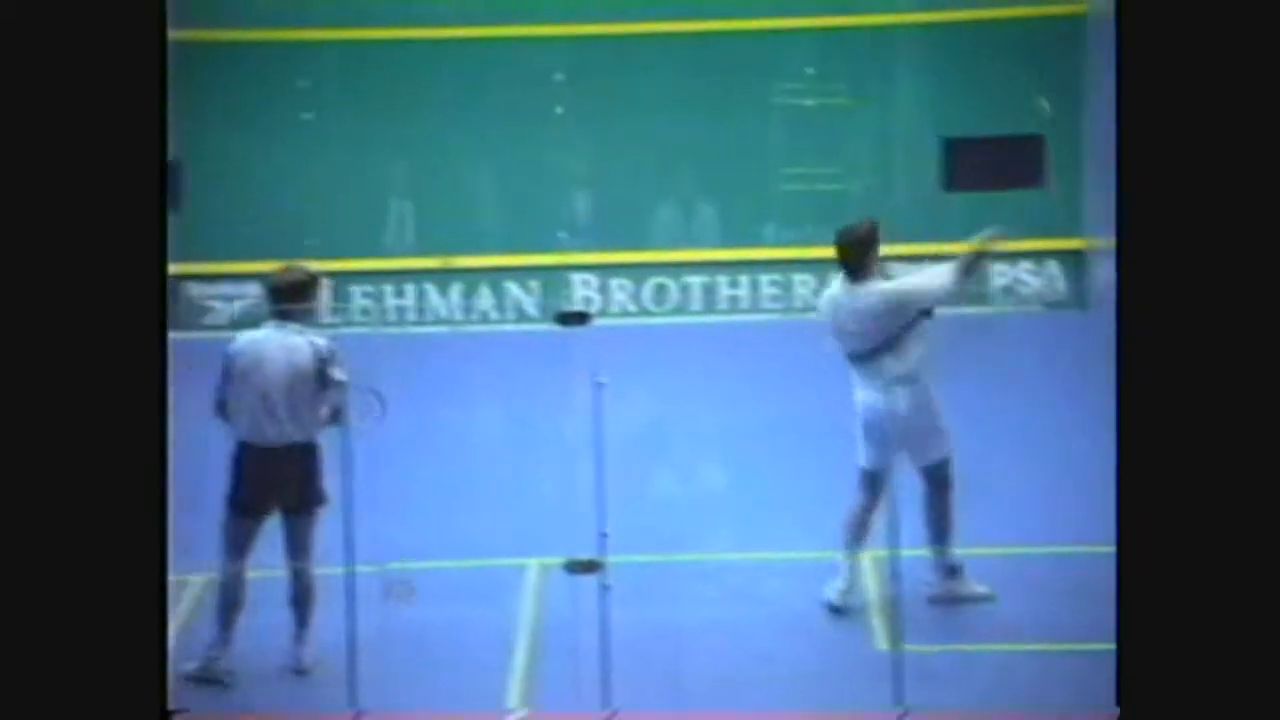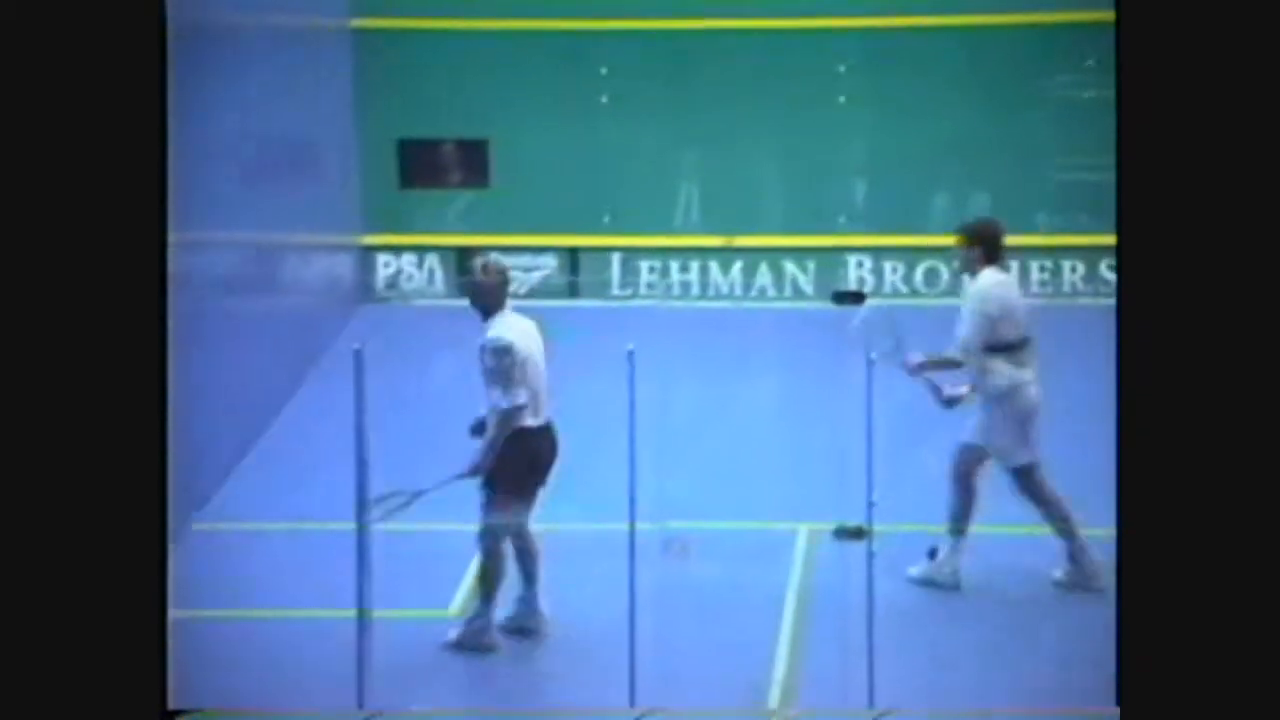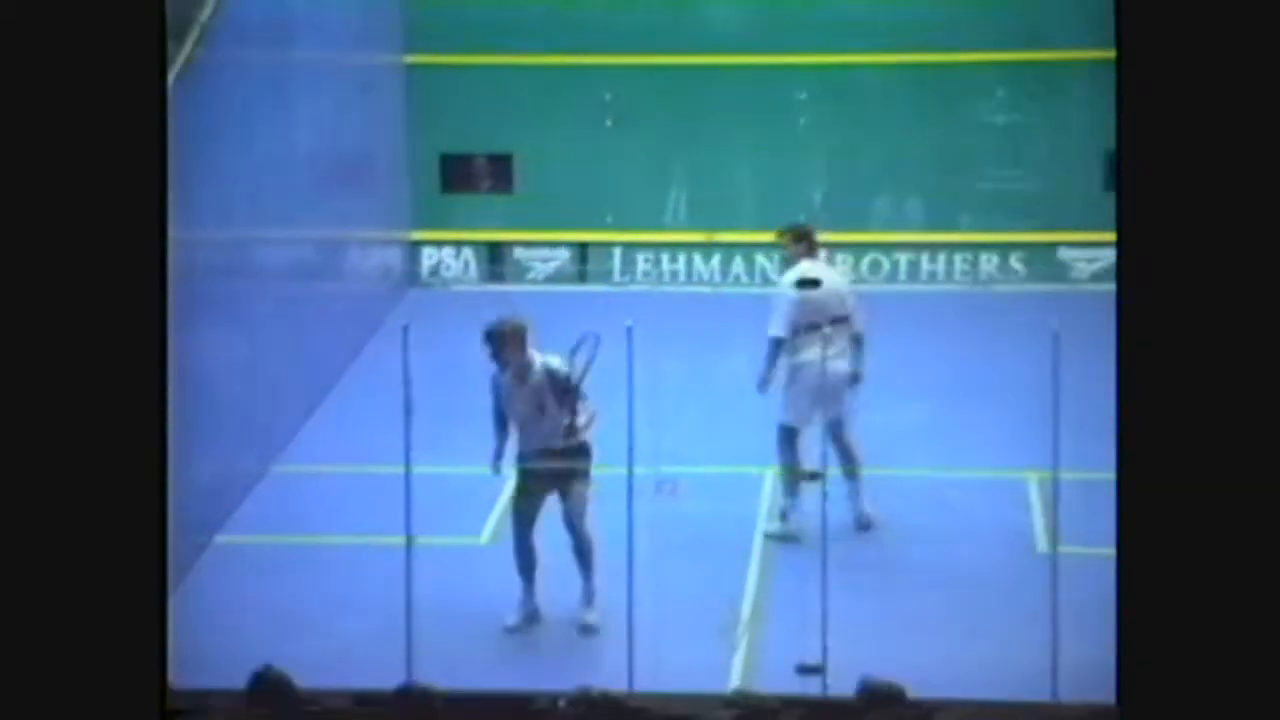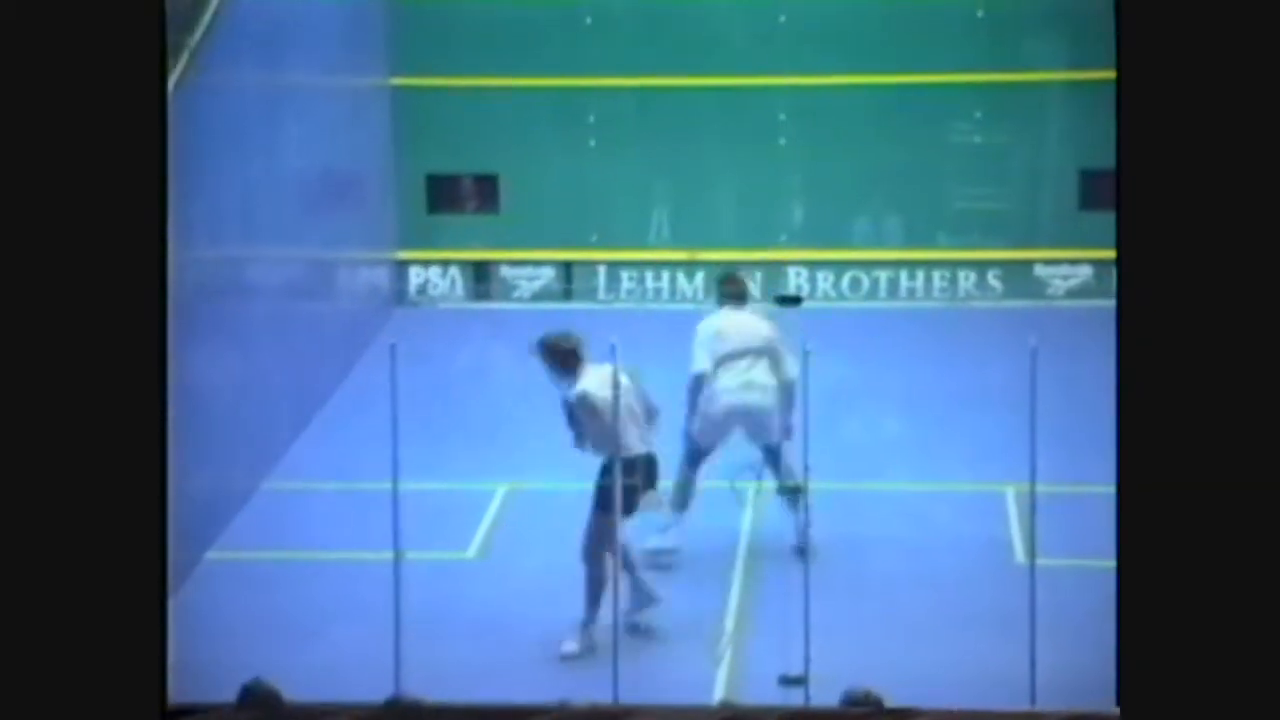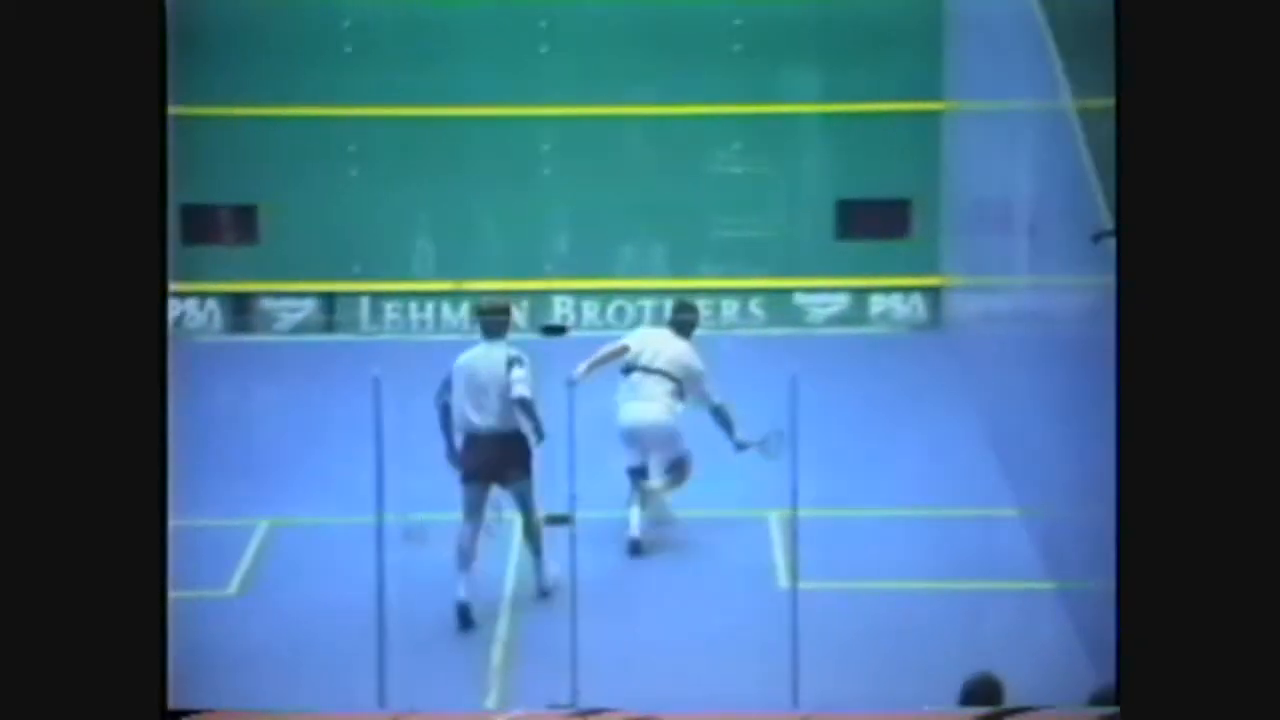
dt=0.7s
person 1, frame 1
left shoulder: (239, 345)
right shoulder: (320, 349)
left elbow: (222, 409)
right elbow: (336, 413)
left hip: (251, 460)
right hip: (298, 461)
left knee: (233, 563)
right knee: (300, 562)
left ankle: (217, 656)
right ankle: (300, 648)
person 1, frame 2
left shoulder: (498, 340)
right shoulder: (523, 325)
left elbow: (512, 403)
left wrist: (487, 451)
right wrist: (489, 418)
left hip: (522, 443)
right hip: (537, 437)
left knee: (491, 536)
right knee: (515, 526)
left ankle: (481, 628)
right ankle: (530, 610)
person 1, frame 3
left shoulder: (553, 370)
right shoulder: (500, 380)
left elbow: (584, 408)
right elbow: (502, 417)
left wrist: (578, 426)
right wrist: (499, 447)
left hip: (569, 452)
right hip: (533, 457)
left knee: (575, 522)
right knee: (521, 526)
person 1, frame 4
left shoulder: (576, 397)
right shoulder: (613, 372)
left elbow: (582, 439)
right elbow: (649, 411)
left hip: (620, 470)
right hip: (643, 464)
left knee: (593, 550)
right knee: (607, 539)
person 1, frame 5
left shoulder: (462, 361)
right shoulder: (513, 357)
left elbow: (443, 402)
right elbow: (521, 397)
left wrist: (450, 444)
right wrist: (537, 427)
left hip: (474, 444)
right hip: (509, 441)
left knee: (471, 521)
right knee: (528, 510)
left ankle: (463, 591)
right ankle: (541, 576)
person 2, frame 1
left shoulder: (830, 302)
right shoulder: (889, 295)
right elbow: (950, 279)
right wrist: (977, 250)
left hip: (869, 403)
right hip: (906, 401)
left knee: (868, 494)
right knee: (938, 483)
left ankle: (844, 583)
right ankle: (947, 577)
person 2, frame 2
left shoulder: (982, 290)
right shoulder: (1003, 285)
left elbow: (960, 356)
left wrist: (923, 364)
right wrist: (971, 388)
left hip: (1006, 399)
right hip: (1006, 394)
left knee: (1031, 484)
right knee: (961, 470)
left ankle: (1082, 564)
right ankle: (948, 563)
person 2, frame 3
left shoulder: (792, 281)
right shoulder: (838, 279)
left elbow: (779, 335)
right elbow: (856, 331)
left wrist: (766, 372)
right wrist: (856, 367)
left hip: (807, 371)
right hip: (838, 368)
left knee: (787, 440)
right knee: (838, 436)
person 2, frame 4
left shoulder: (710, 325)
right shoulder: (765, 328)
left elbow: (698, 375)
right elbow: (788, 379)
left wrist: (690, 418)
right wrist: (786, 418)
left hip: (724, 400)
right hip: (761, 399)
left knee: (689, 464)
right knee: (777, 462)
person 2, frame 5
left shoulder: (644, 335)
right shoulder: (691, 359)
left elbow: (617, 349)
right elbow: (713, 405)
left wrist: (583, 370)
right wrist: (733, 436)
left hip: (627, 417)
right hip: (658, 419)
left knee: (638, 481)
right knee: (681, 469)
right ankle: (657, 490)
